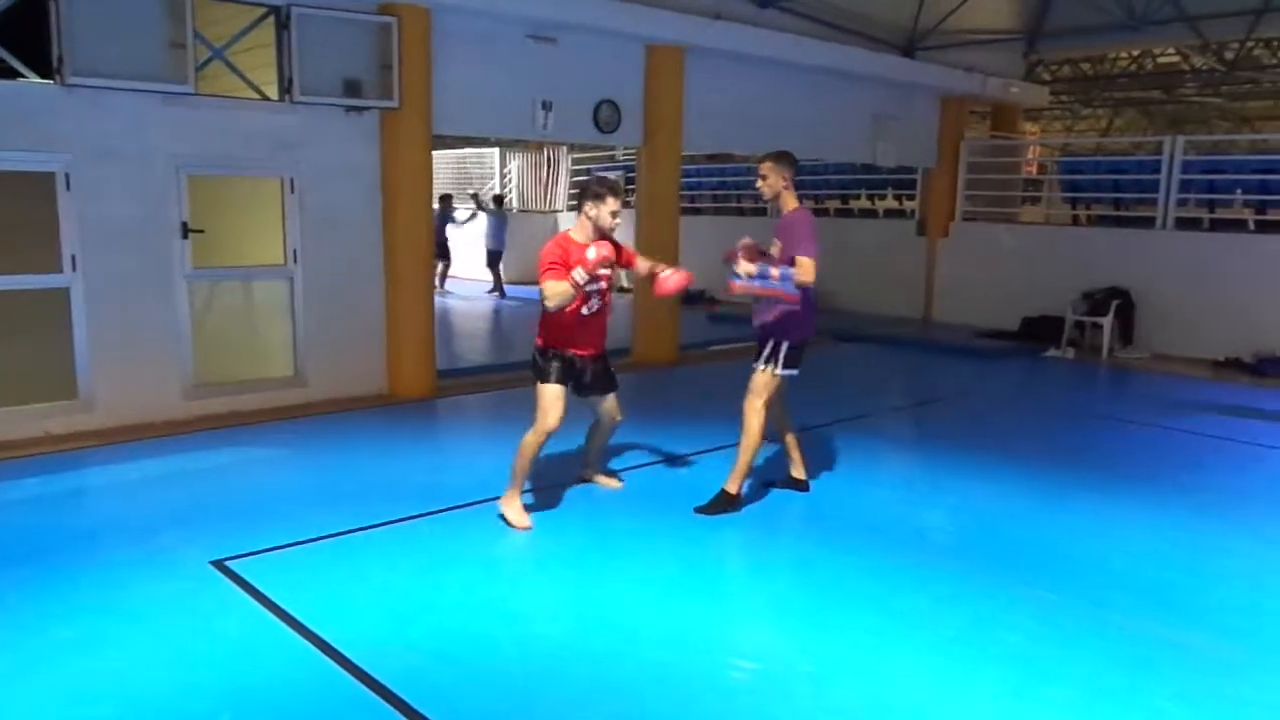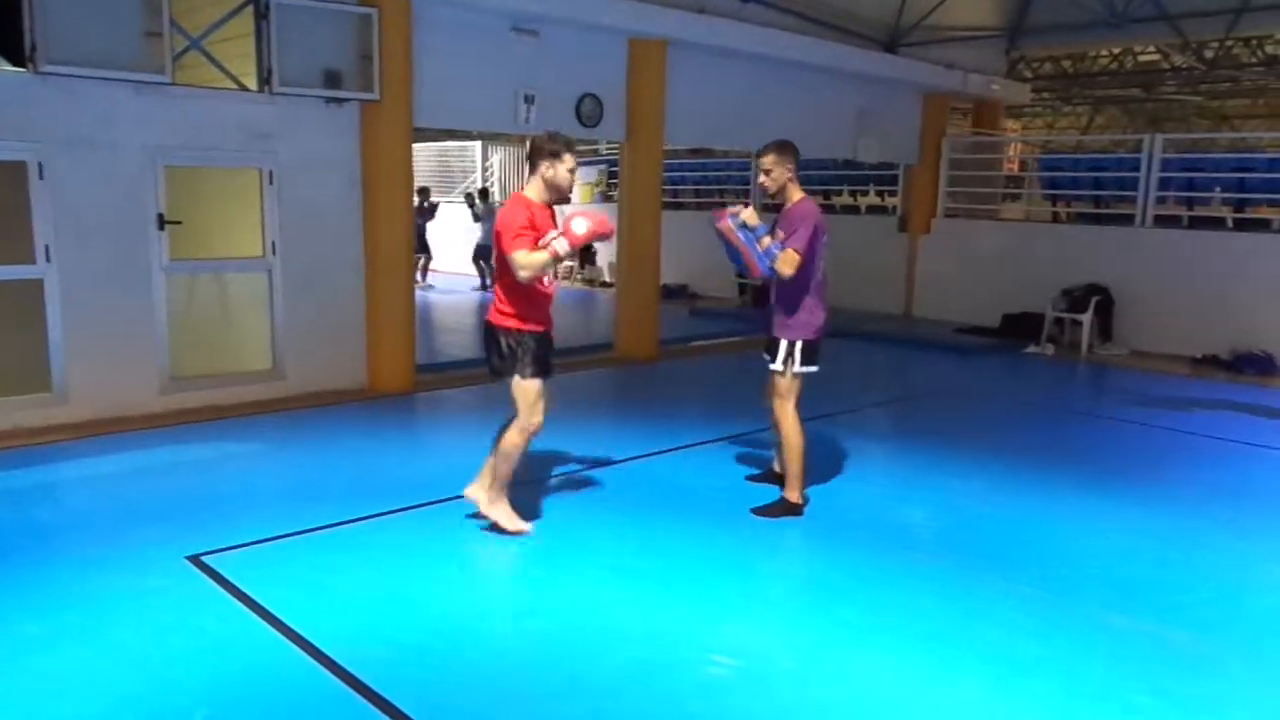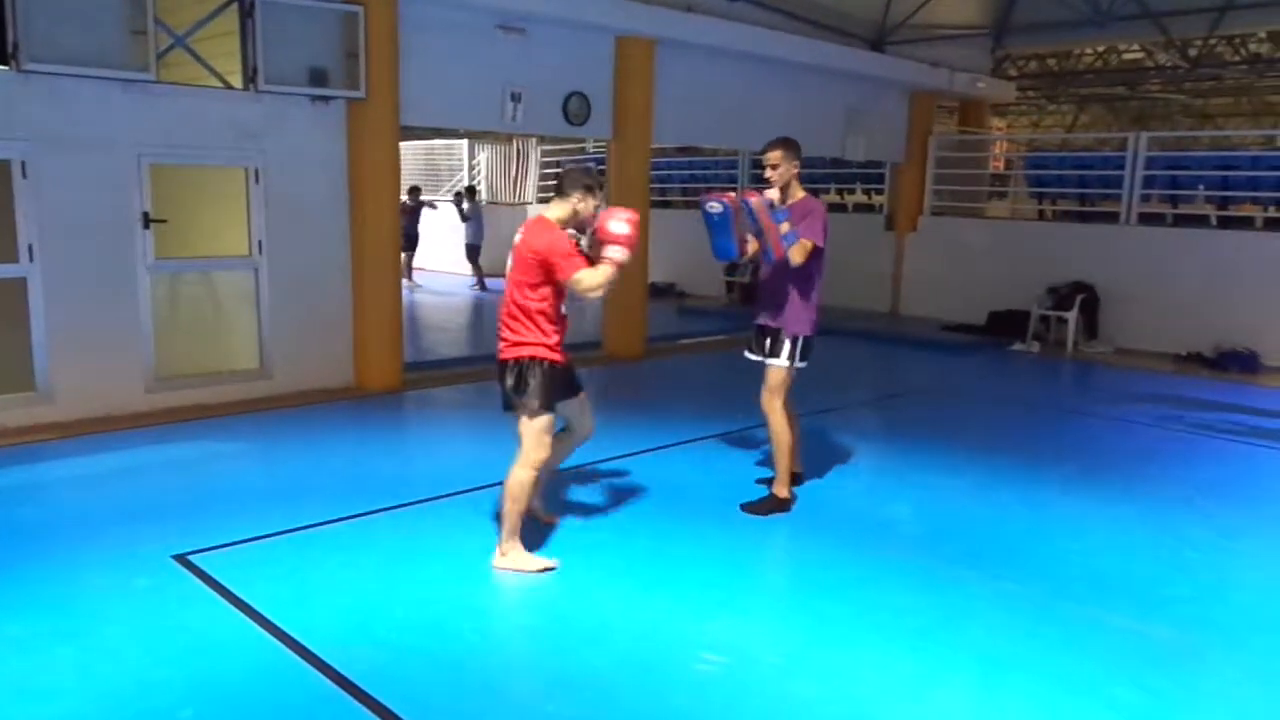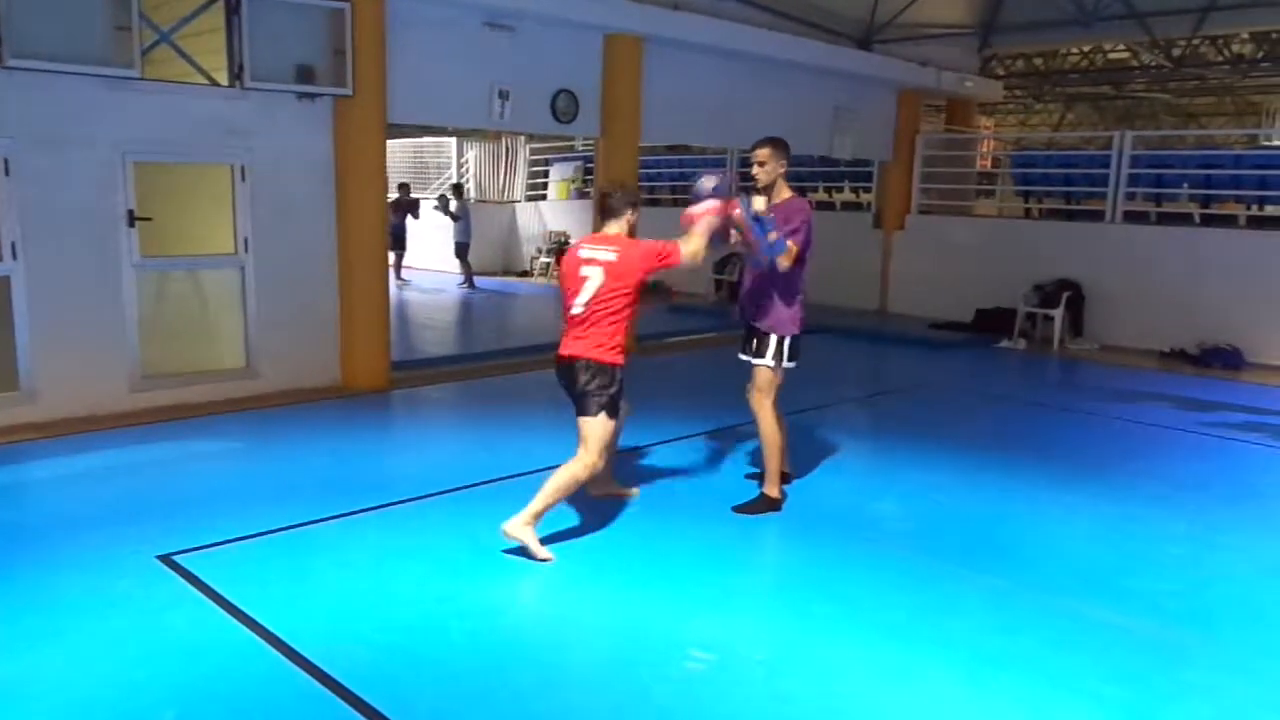
dt=0.5s
person 1, frame 1
left shoulder: (608, 245)
right shoulder: (555, 250)
left elbow: (639, 266)
right elbow: (551, 301)
left wrist: (662, 272)
right wrist: (586, 270)
left hip: (593, 352)
right hip: (556, 351)
left knee: (611, 416)
right knee: (548, 422)
left ankle: (591, 469)
right ankle: (512, 497)
person 1, frame 2
left shoulder: (545, 210)
right shoulder: (516, 212)
right elbow: (524, 268)
left wrist: (583, 237)
right wrist: (566, 242)
left hip: (534, 327)
right hip: (513, 329)
left knee: (530, 415)
right knee: (531, 419)
left ankle: (482, 484)
right ankle: (494, 497)
person 1, frame 3
left shoulder: (538, 230)
right shoulder: (550, 239)
right elbow: (589, 288)
left wrist: (599, 253)
right wrist: (617, 250)
left hip: (546, 352)
right hip: (529, 356)
left knee: (582, 426)
right knee: (535, 450)
left ankle: (527, 491)
right ankle: (510, 549)
person 1, frame 4
left shoulder: (575, 253)
right shoulder: (636, 252)
right elbow: (691, 250)
right wrist: (708, 219)
left hip: (574, 356)
right hip: (598, 362)
left knee: (613, 417)
right knee: (590, 457)
left ankle: (602, 482)
right ankle: (524, 520)
person 2, frame 1
left shoulder: (800, 221)
right shoulder: (788, 220)
left elbow: (806, 276)
left wrist: (759, 270)
left hip: (787, 329)
right hip: (778, 326)
left knee: (754, 405)
right knee: (770, 402)
left ankle: (732, 490)
right ankle: (797, 473)
person 2, frame 2
left shoulder: (806, 213)
right shoulder: (787, 211)
left elbow: (785, 268)
right elbow: (771, 259)
left wrist: (757, 228)
right wrist: (748, 231)
left hip: (799, 325)
right hip: (787, 321)
left knee: (784, 406)
right knee: (778, 400)
left ankle: (793, 497)
right ankle: (780, 468)
person 2, frame 3
left shoulder: (813, 209)
right shoulder: (772, 209)
left elbow: (797, 257)
right elbow: (747, 253)
left wrist: (779, 213)
left hip: (793, 321)
right hip: (769, 316)
left knee: (771, 401)
right knee: (779, 399)
left ankle: (782, 492)
right ankle: (793, 469)
person 2, frame 4
left shoulder: (797, 209)
right shoulder: (764, 205)
left elbow: (783, 262)
left wrist: (763, 219)
left hip: (779, 320)
right hip: (758, 315)
left knee: (761, 400)
right knee: (761, 396)
left ankle: (772, 492)
right ankle: (781, 466)
